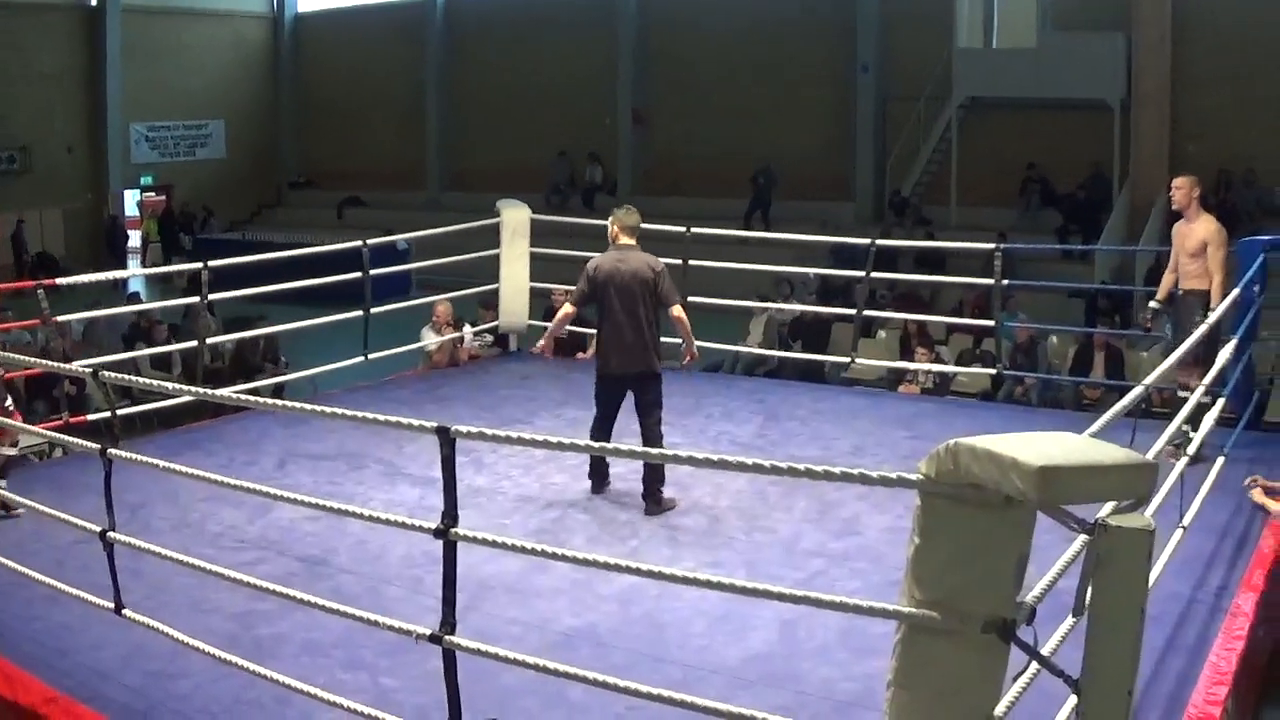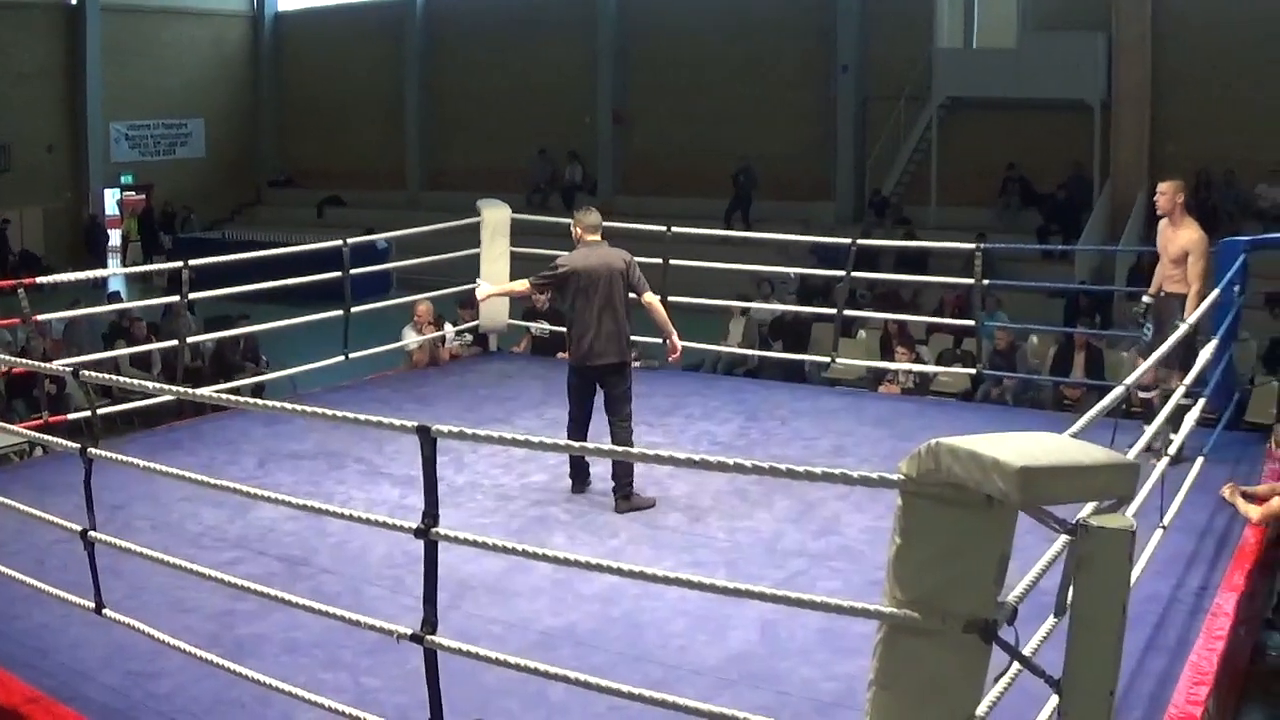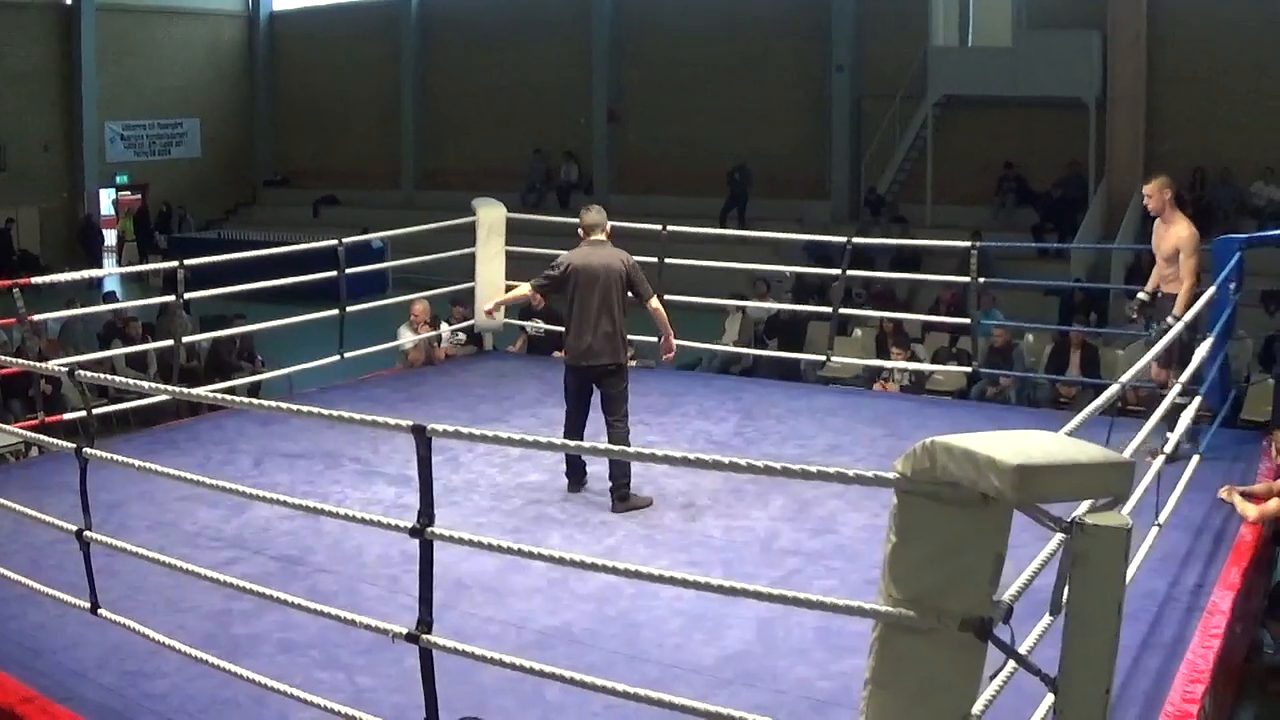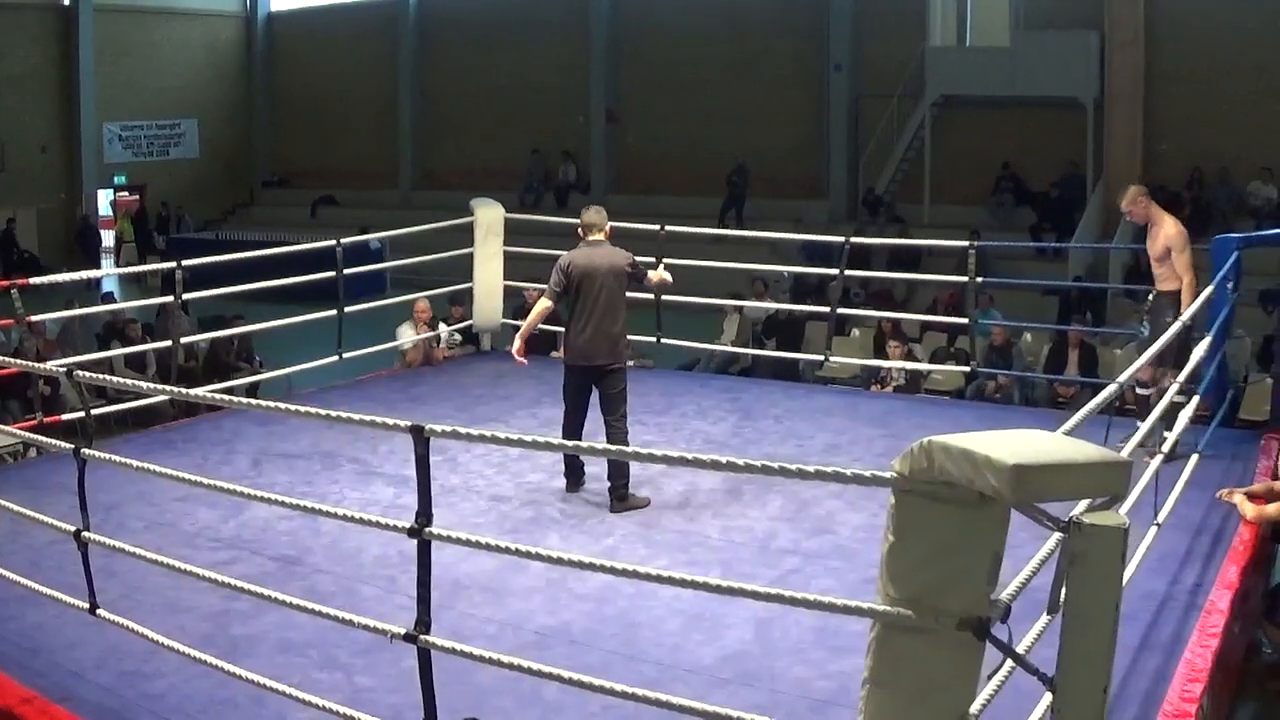
dt=0.4s
person 1, frame 1
left shoulder: (596, 266)
right shoulder: (653, 266)
left elbow: (569, 309)
right elbow: (677, 313)
left wrist: (548, 338)
right wrist: (689, 344)
left hip: (609, 362)
right hip: (646, 363)
left knee: (602, 421)
right knee: (651, 429)
left ankle: (598, 479)
right ankle: (653, 498)
person 1, frame 2
left shoulder: (568, 263)
right shoulder: (622, 259)
left elbow: (527, 286)
right elbow: (649, 300)
left wrist: (492, 291)
right wrist: (671, 335)
left hip: (581, 357)
right hip: (616, 356)
left knee: (578, 420)
right knee: (620, 424)
left ankle: (579, 479)
right ankle: (624, 495)
person 1, frame 3
left shoulder: (568, 261)
right shoulder: (624, 261)
left elbow: (530, 291)
right elbow: (653, 306)
left wrist: (496, 304)
right wrist: (668, 335)
left hip: (577, 356)
right hip: (613, 356)
left knee: (574, 419)
right knee: (617, 425)
left ankle: (575, 478)
right ankle: (621, 495)
person 1, frame 4
left shoulder: (568, 261)
right shoulder: (622, 259)
left elbow: (546, 303)
right elbow: (649, 278)
left wrist: (521, 336)
right wrist: (662, 276)
left hip: (577, 355)
right hip: (611, 356)
left knee: (573, 419)
right knee: (616, 424)
left ankle: (573, 478)
right ankle: (620, 496)
person 2, frame 1
left shoulder: (1212, 229)
right shoulder: (1178, 228)
left elbow: (1218, 277)
left wrist: (1212, 316)
right wrist: (1155, 304)
left hip: (1200, 303)
right hip: (1179, 300)
left knee: (1196, 375)
right knee: (1182, 373)
right ankle: (1187, 431)
person 2, frame 2
left shoulder: (1195, 237)
right shoulder: (1162, 225)
left elbow: (1196, 286)
left wrist: (1184, 325)
right wrist: (1147, 299)
left hip: (1181, 305)
right hip: (1162, 301)
left knee: (1177, 378)
right ankle: (1154, 435)
person 2, frame 3
left shoulder: (1186, 233)
right shoulder: (1157, 224)
left elbow: (1189, 283)
left wrist: (1172, 321)
right wrist: (1142, 297)
left hip: (1178, 306)
right hip: (1161, 301)
left knee: (1174, 375)
right knee: (1160, 374)
person 2, frame 4
left shoulder: (1173, 232)
right shoulder: (1151, 226)
left elbow: (1188, 279)
left hip: (1174, 304)
right hip: (1159, 301)
left knee: (1169, 375)
right knee: (1144, 372)
left ankle: (1169, 440)
